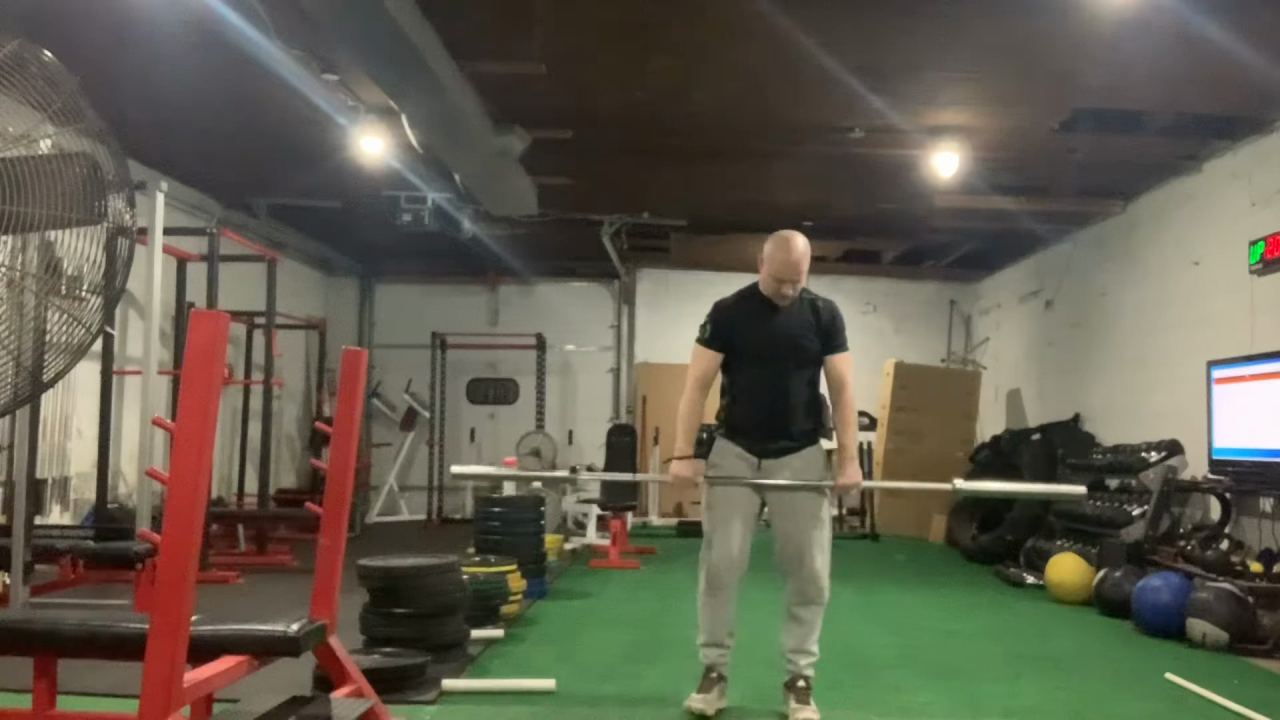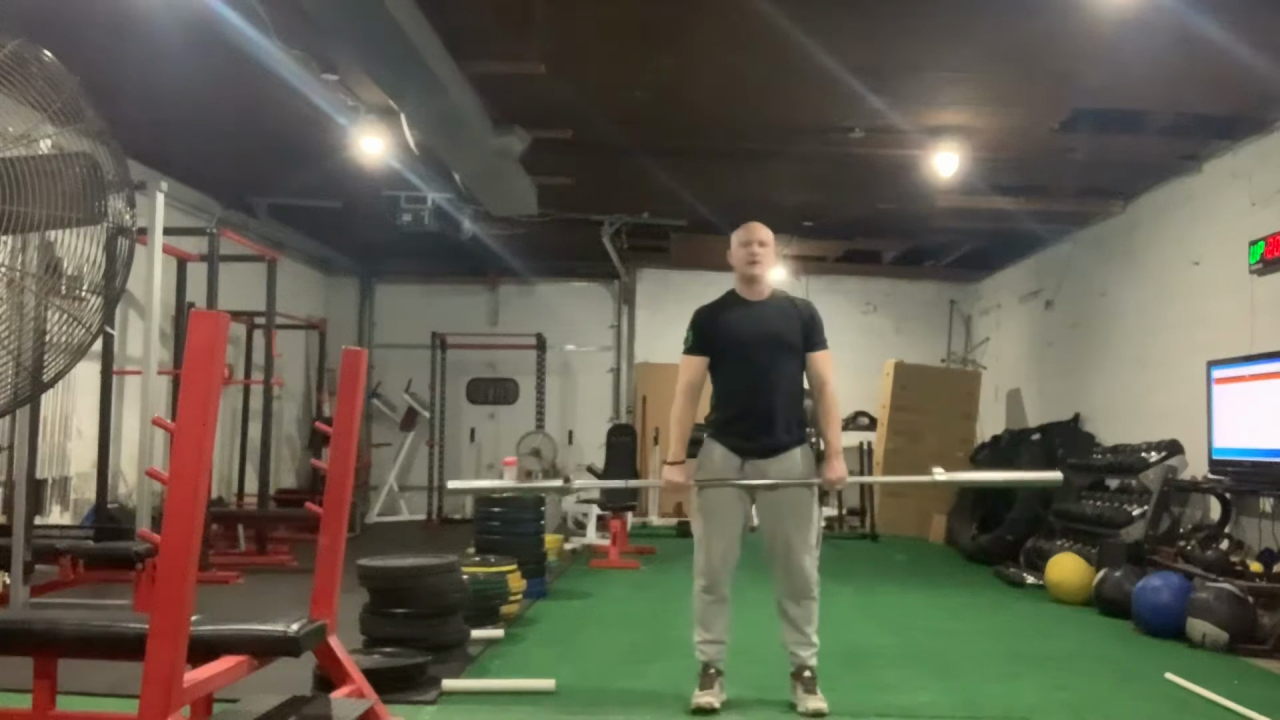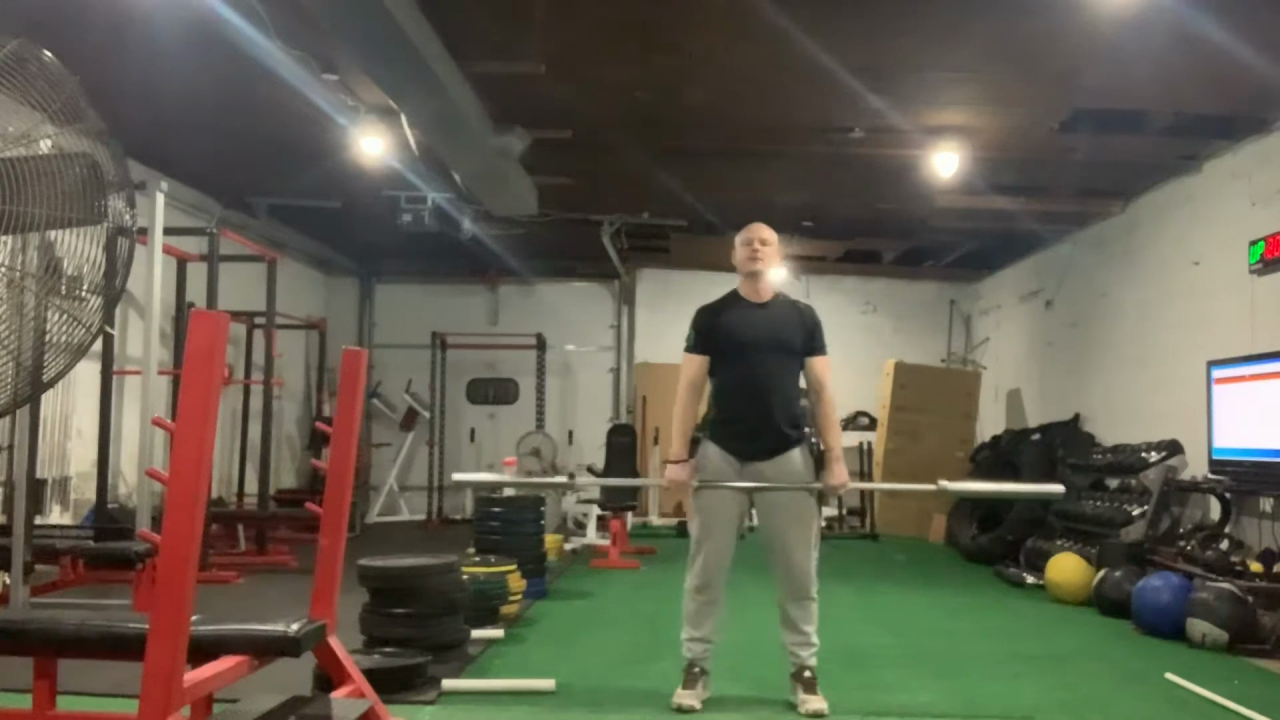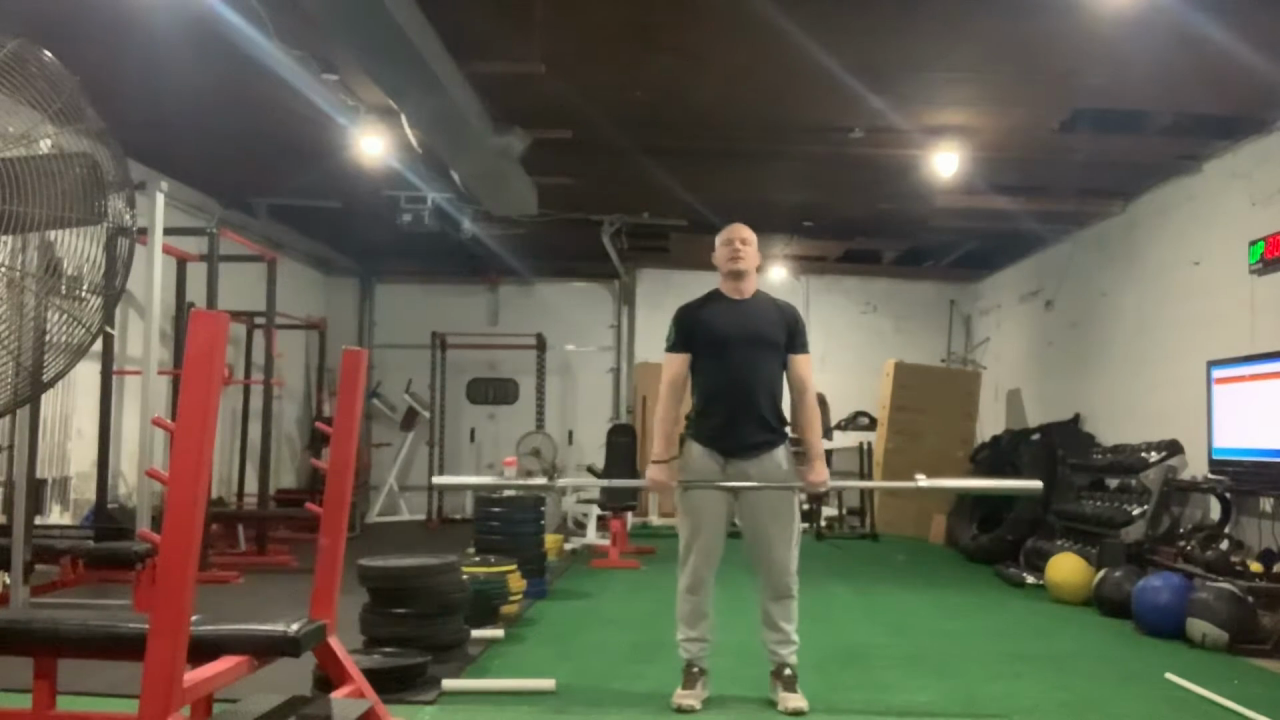
dt=0.7s
person 1, frame 1
left shoulder: (824, 314)
right shoulder: (728, 312)
left elbow: (841, 388)
right elbow: (698, 384)
left wrist: (848, 458)
right wrist: (683, 453)
left hip: (801, 457)
right hip: (735, 454)
left knee: (809, 575)
right knee: (719, 566)
left ankle: (799, 679)
right ankle: (713, 671)
person 1, frame 2
left shoulder: (802, 314)
right shoulder: (709, 318)
left elbow: (823, 386)
right elbow: (688, 390)
left wrist: (834, 454)
right wrist: (675, 458)
left hip: (789, 457)
right hip: (723, 456)
left knee: (798, 572)
right knee: (712, 569)
left ankle: (804, 670)
right ankle: (711, 669)
person 1, frame 3
left shoulder: (802, 317)
right shoulder: (711, 317)
left elbow: (821, 390)
right elbow: (689, 388)
left wrist: (835, 458)
right wrist: (677, 457)
left hip: (786, 458)
right hip: (720, 457)
left knee: (799, 572)
right knee: (706, 569)
left ankle: (804, 671)
right ankle: (696, 667)
person 1, frame 4
left shoulder: (784, 315)
right shoulder: (692, 315)
left elbow: (803, 389)
right elbow: (671, 388)
left wrist: (815, 456)
right wrist: (660, 457)
left hip: (770, 457)
right hip: (704, 456)
left knee: (779, 571)
right knee: (696, 569)
left ankle: (784, 669)
right ankle: (694, 667)
